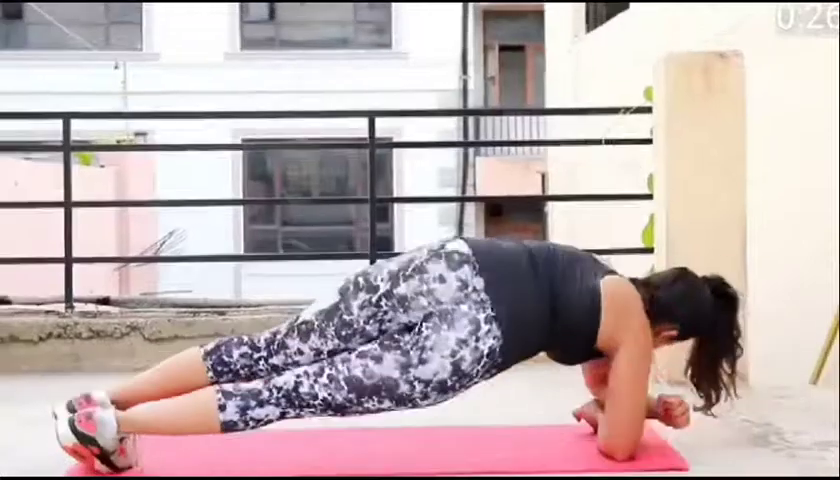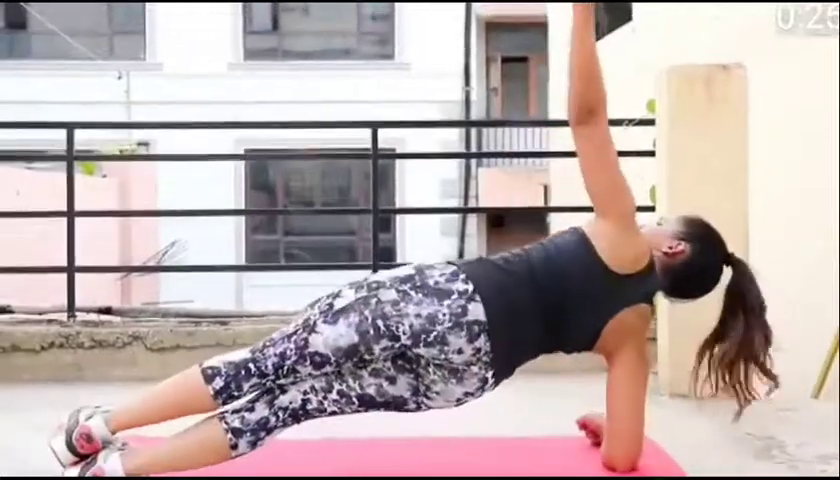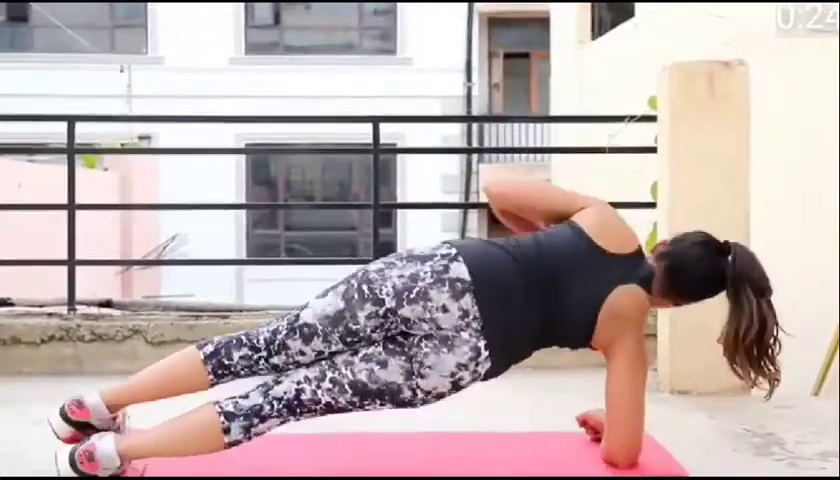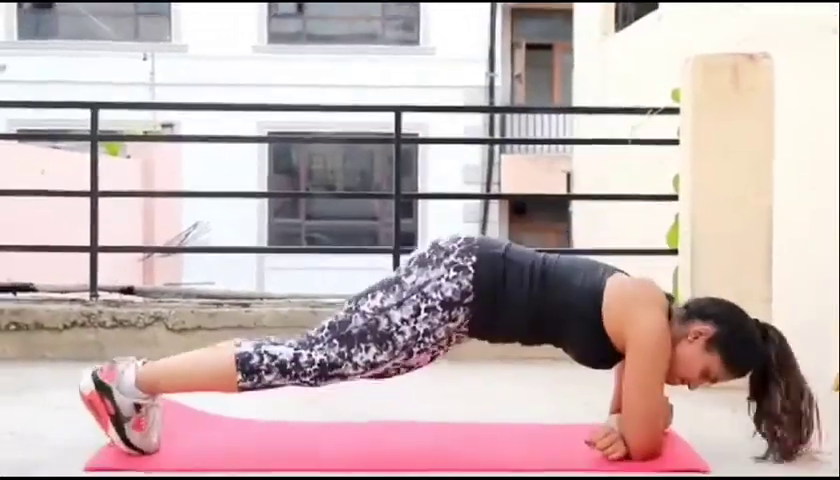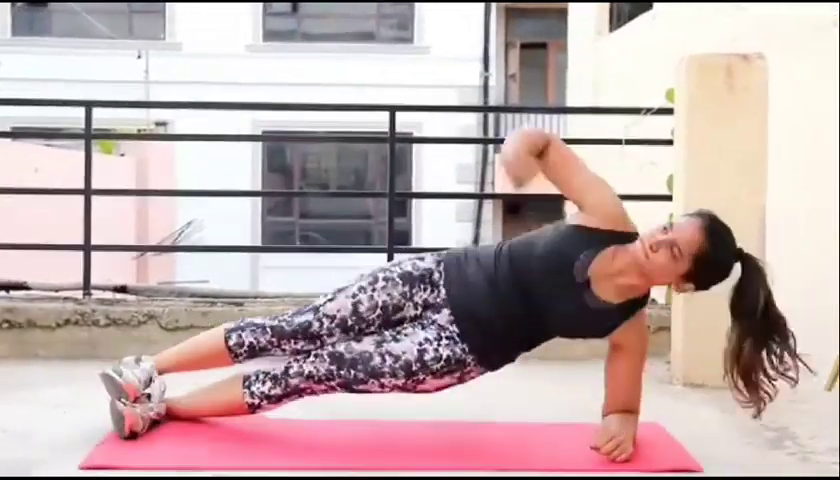
dt=0.7s
person 1, frame 1
left shoulder: (612, 284)
right shoulder: (637, 327)
left elbow: (598, 382)
left wrist: (646, 405)
right wrist: (599, 411)
left hip: (442, 265)
right hip: (464, 330)
left knee: (268, 355)
right knee: (298, 394)
left ankle: (104, 398)
right ankle: (112, 424)
person 1, frame 2
left shoulder: (621, 231)
right shoulder: (631, 332)
left elbow: (586, 116)
left hip: (435, 300)
right hip: (460, 370)
left knee: (263, 369)
right knee: (286, 405)
person 1, frame 3
left shoulder: (606, 224)
right shoulder: (630, 323)
left elbow: (499, 194)
left hip: (438, 273)
right hip: (460, 351)
left knee: (264, 347)
right knee: (288, 397)
left ankle: (95, 406)
person 1, frame 4
left shoulder: (643, 316)
right shoulder: (650, 320)
left elbow: (627, 413)
right elbow: (644, 440)
left wrist: (626, 421)
right wrist: (659, 416)
left hip: (463, 284)
right hip: (458, 277)
left knee: (324, 359)
right knee: (315, 359)
left ankle: (143, 378)
right ankle: (131, 380)
person 1, frame 5
left shoulder: (630, 322)
right shoulder: (610, 218)
left elbow: (621, 404)
right elbow: (534, 140)
left wrist: (621, 424)
right wrist: (524, 151)
left hip: (464, 345)
right hip: (441, 278)
left knee: (319, 370)
right knee: (298, 330)
left ankle: (161, 404)
right ankle: (150, 371)
